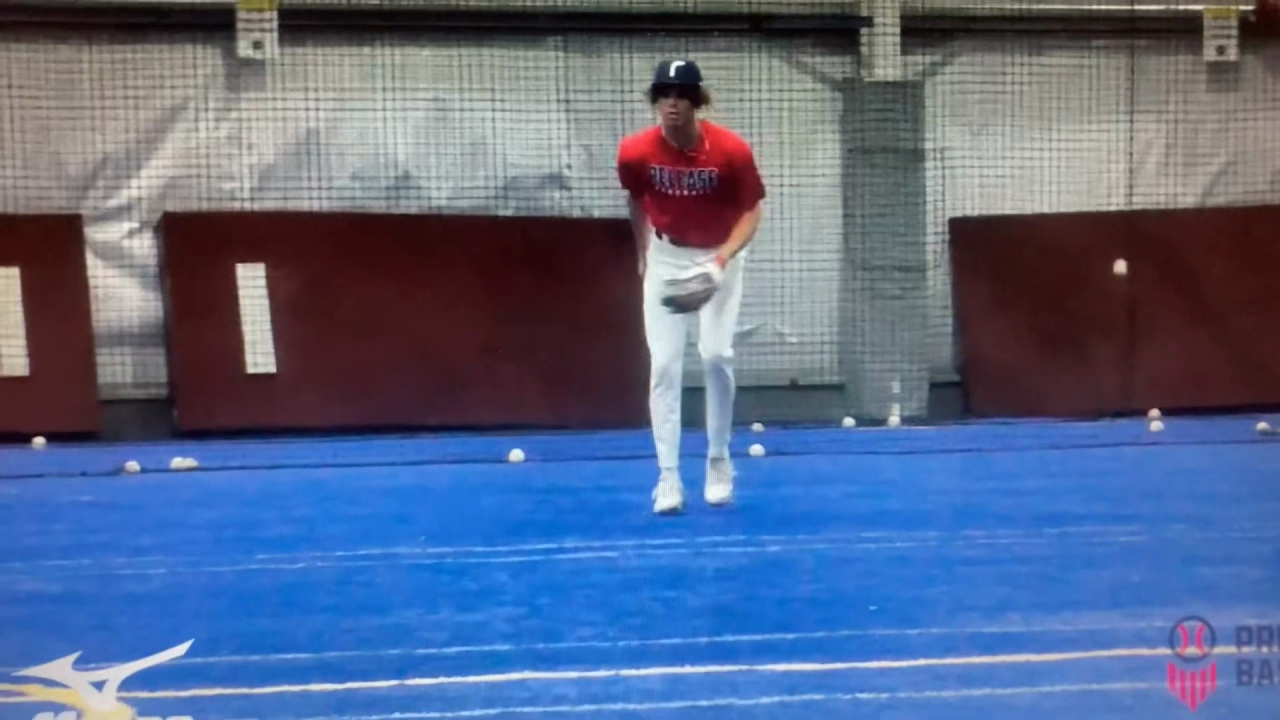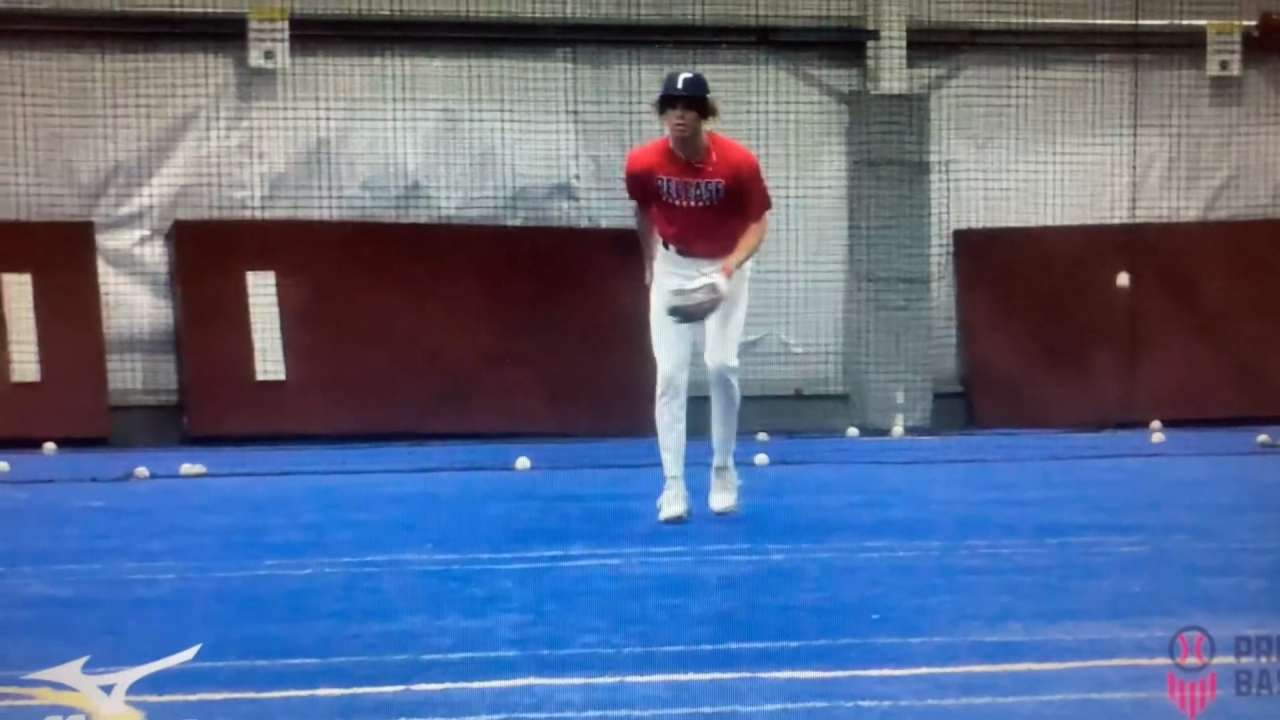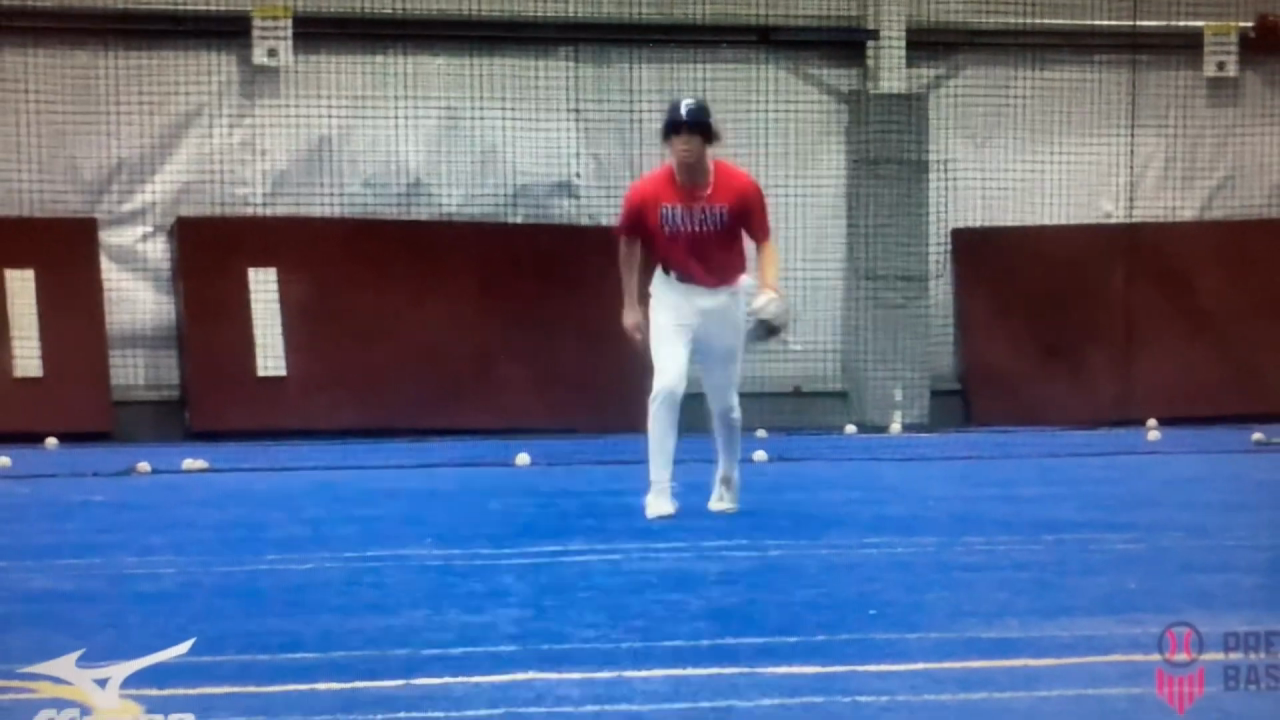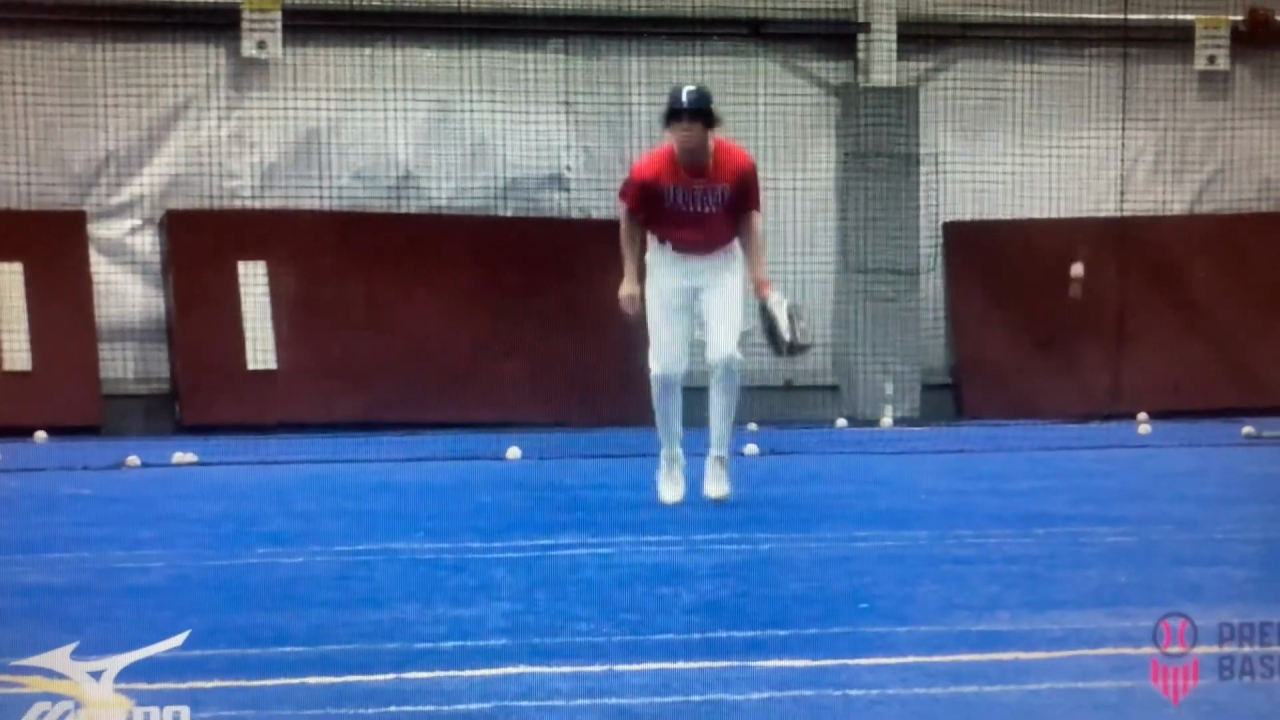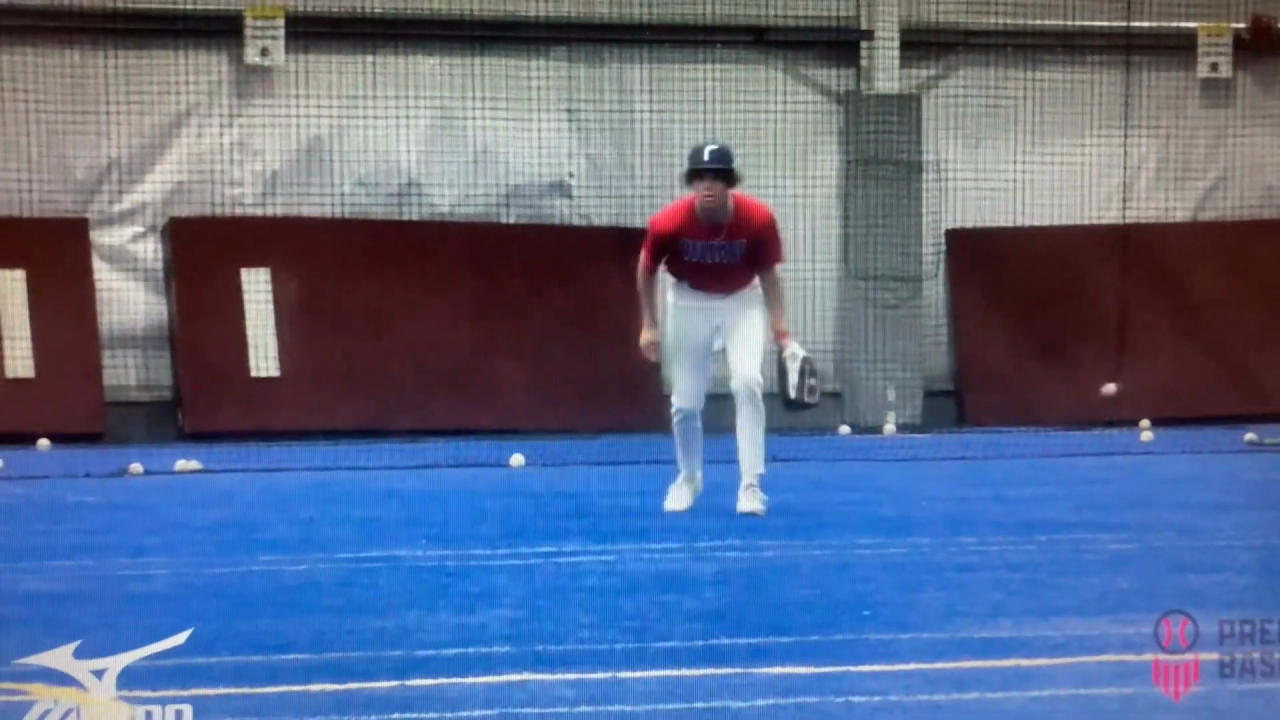
dt=0.4s
person 1, frame 1
left shoulder: (732, 150)
right shoulder: (635, 151)
left elbow: (751, 212)
left wrist: (721, 261)
right wrist: (643, 255)
left hip: (720, 257)
right hip: (665, 258)
left knee: (716, 356)
right knee: (664, 365)
left ankle: (719, 462)
right ankle: (669, 477)
person 1, frame 2
left shoulder: (739, 161)
right shoulder: (642, 162)
left elbow: (757, 224)
left wrist: (727, 271)
right wrist: (650, 265)
left hip: (727, 267)
right hip: (672, 269)
left knee: (721, 366)
right knee: (670, 375)
left ankle: (723, 471)
right ankle: (673, 486)
person 1, frame 3
left shoulder: (741, 186)
right shoulder: (646, 191)
left elbow: (764, 241)
right elbow: (629, 244)
left wrist: (768, 288)
right wrist: (631, 304)
left hip: (726, 298)
right hip: (671, 296)
left knee: (724, 405)
right knee: (668, 385)
left ankle: (726, 479)
right ankle: (660, 490)
person 1, frame 4
left shoulder: (739, 164)
right shoulder: (648, 170)
left elbow: (747, 220)
right elbow: (630, 218)
left wrist: (760, 280)
right wrist: (630, 277)
left hip: (720, 264)
right hip: (666, 265)
left knee: (724, 357)
right knee: (665, 369)
left ankle: (717, 460)
right ankle: (671, 460)
person 1, frame 5
left shoulder: (758, 218)
right shoulder: (668, 222)
left elbow: (768, 274)
right elbow: (646, 268)
left wrist: (781, 334)
right wrist: (648, 326)
left hip: (743, 303)
right hip: (690, 303)
left knee: (747, 382)
right knee: (686, 403)
left ankle: (750, 486)
right ankle: (689, 478)
